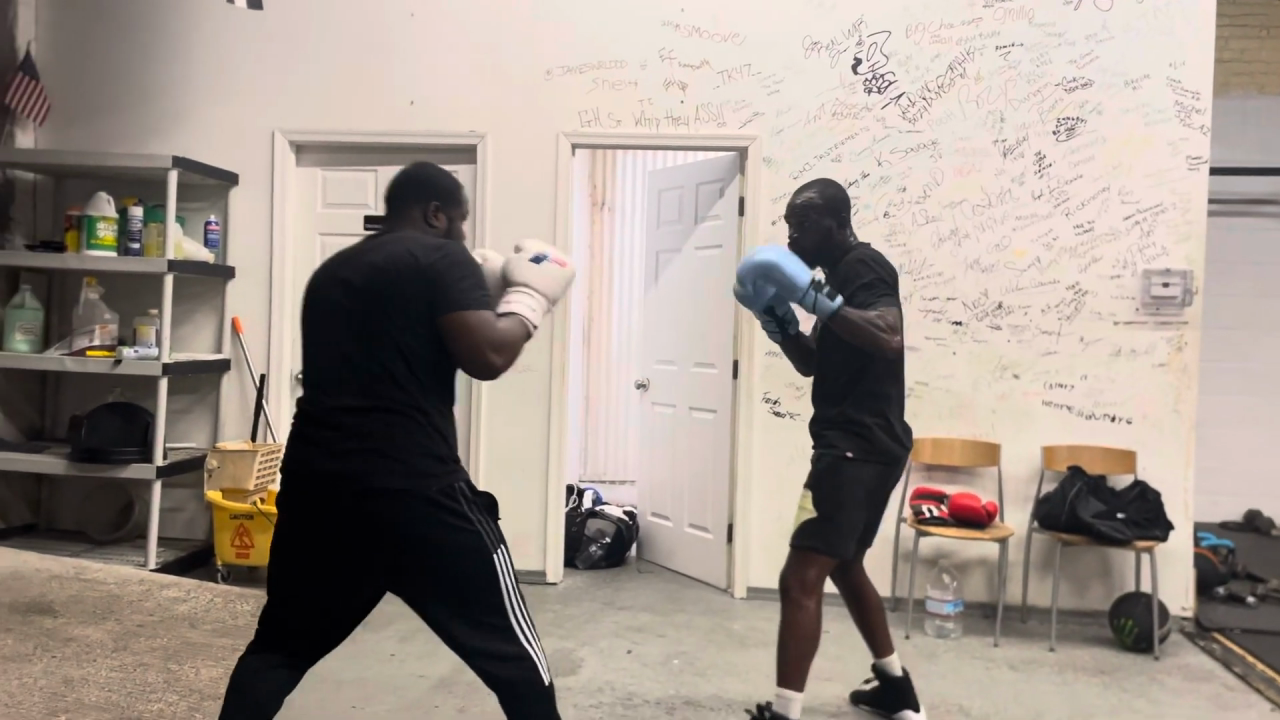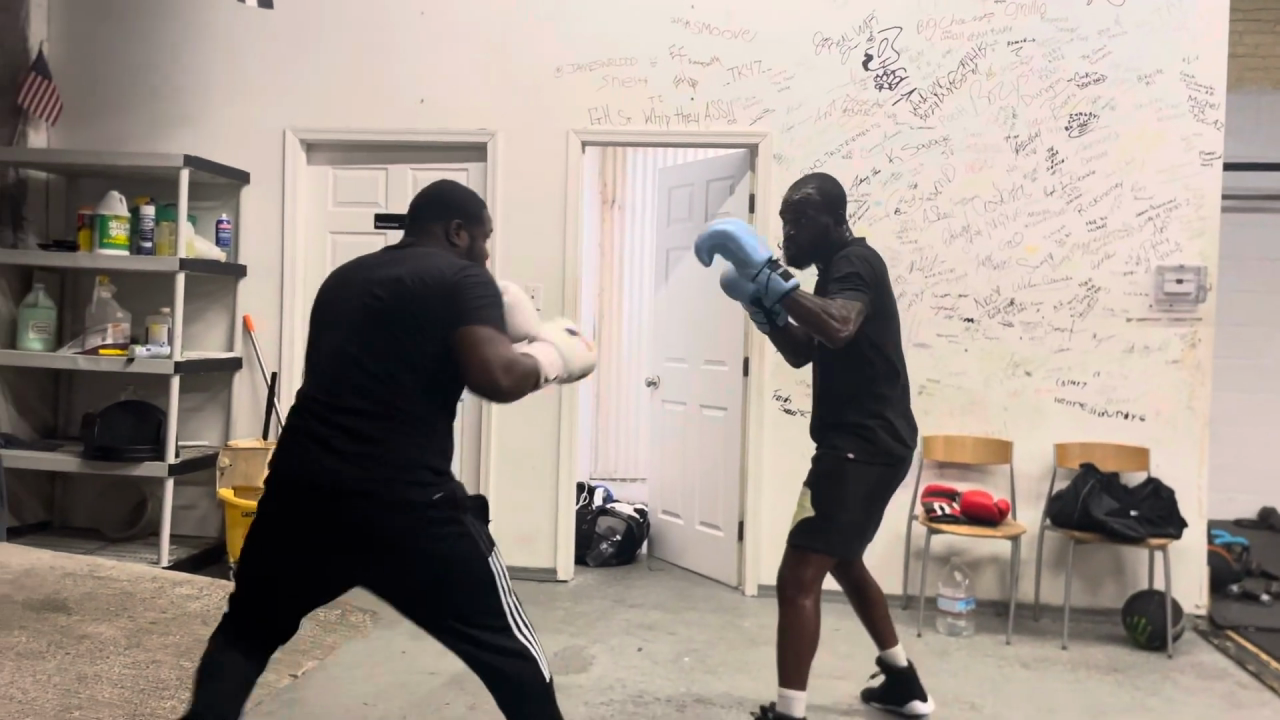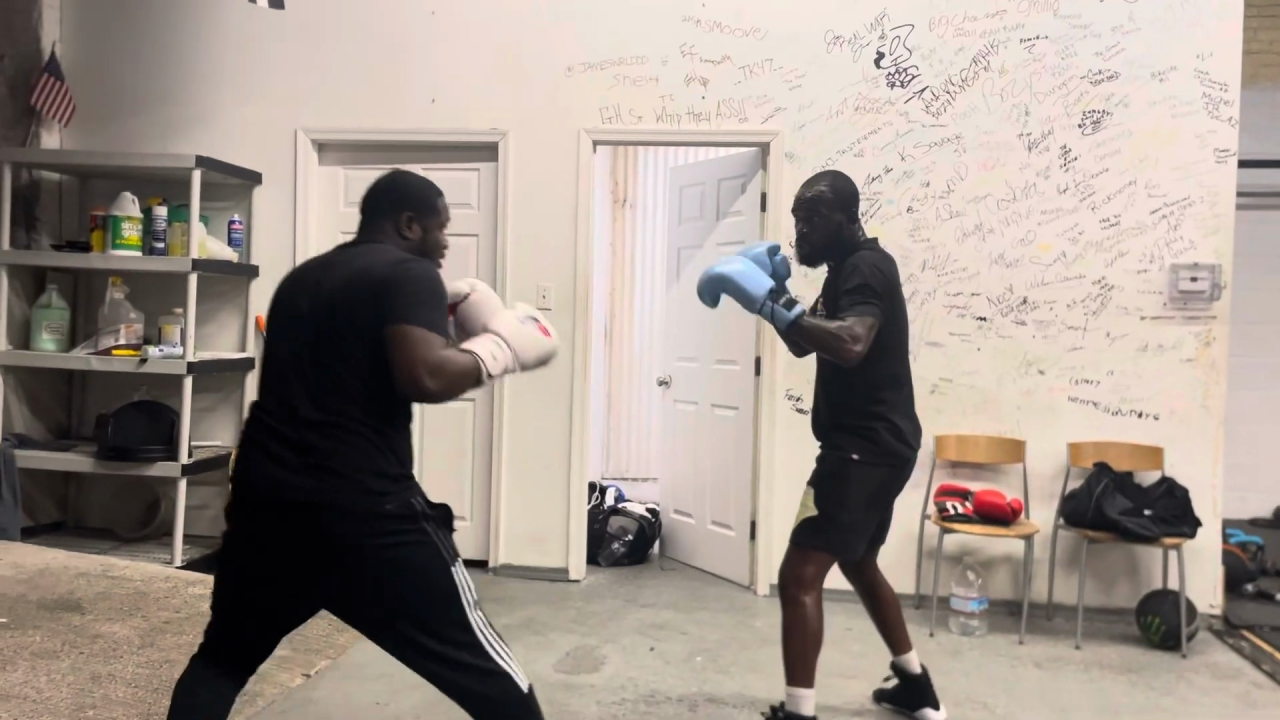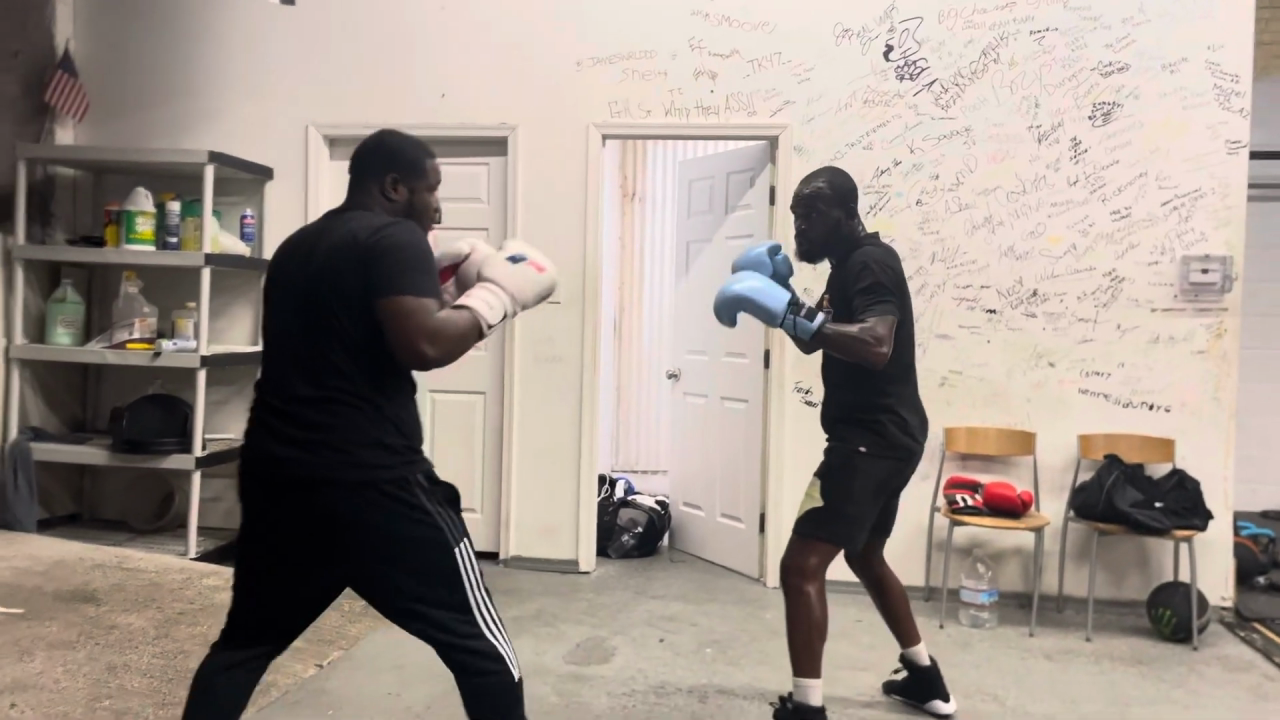
dt=0.2s
person 1, frame 1
left shoulder: (330, 273)
right shoulder: (441, 259)
right elbow: (486, 356)
right wrist: (530, 295)
left hip: (316, 485)
right hip: (415, 490)
left knee: (280, 646)
right knee: (512, 657)
person 1, frame 2
left shoulder: (344, 278)
right shoulder: (461, 279)
right elbow: (495, 378)
right wrist: (554, 356)
left hip: (304, 486)
right hip: (408, 501)
left knee: (245, 635)
right knee: (510, 654)
person 1, frame 3
left shoulder: (300, 279)
right shoulder: (406, 275)
right elbow: (425, 377)
right wrist: (502, 347)
left hip: (263, 498)
right hip: (366, 509)
left knee: (222, 660)
right knee: (485, 669)
person 1, frame 4
left shoulder: (294, 248)
right shoulder: (394, 240)
right elbow: (424, 346)
left wrist: (434, 293)
right wrist: (497, 295)
left hip: (275, 474)
right hip: (373, 482)
left knee: (245, 641)
right knee: (479, 646)
person 2, frame 1
left shoulder: (864, 266)
right shoulder: (839, 274)
left elbow: (888, 337)
right elbow: (812, 364)
left wrist: (814, 295)
right wrist: (777, 315)
left hip: (858, 446)
right hip: (863, 446)
left knee: (801, 578)
right knee: (844, 564)
person 2, frame 2
left shoulder: (855, 263)
right shoulder: (839, 267)
left elbow: (837, 327)
right elbow: (803, 352)
left wrist: (768, 276)
right wrist: (762, 307)
left hip: (860, 446)
right hip: (873, 443)
left knee: (798, 577)
right knee: (844, 560)
person 2, frame 3
left shoulder: (866, 267)
right shoulder: (849, 268)
left elbow: (850, 346)
right elbow: (808, 344)
left wrist: (773, 302)
right wrist: (775, 300)
left hip: (864, 447)
right hip: (879, 444)
left knee: (800, 575)
right knee: (858, 562)
person 2, frame 4
left shoulder: (870, 262)
right shoulder: (850, 264)
left elbow: (875, 346)
right elbow: (816, 341)
left wrist: (789, 313)
right wrist: (781, 294)
left hip: (871, 440)
right hip: (885, 438)
left knee: (802, 566)
right knee: (865, 555)
